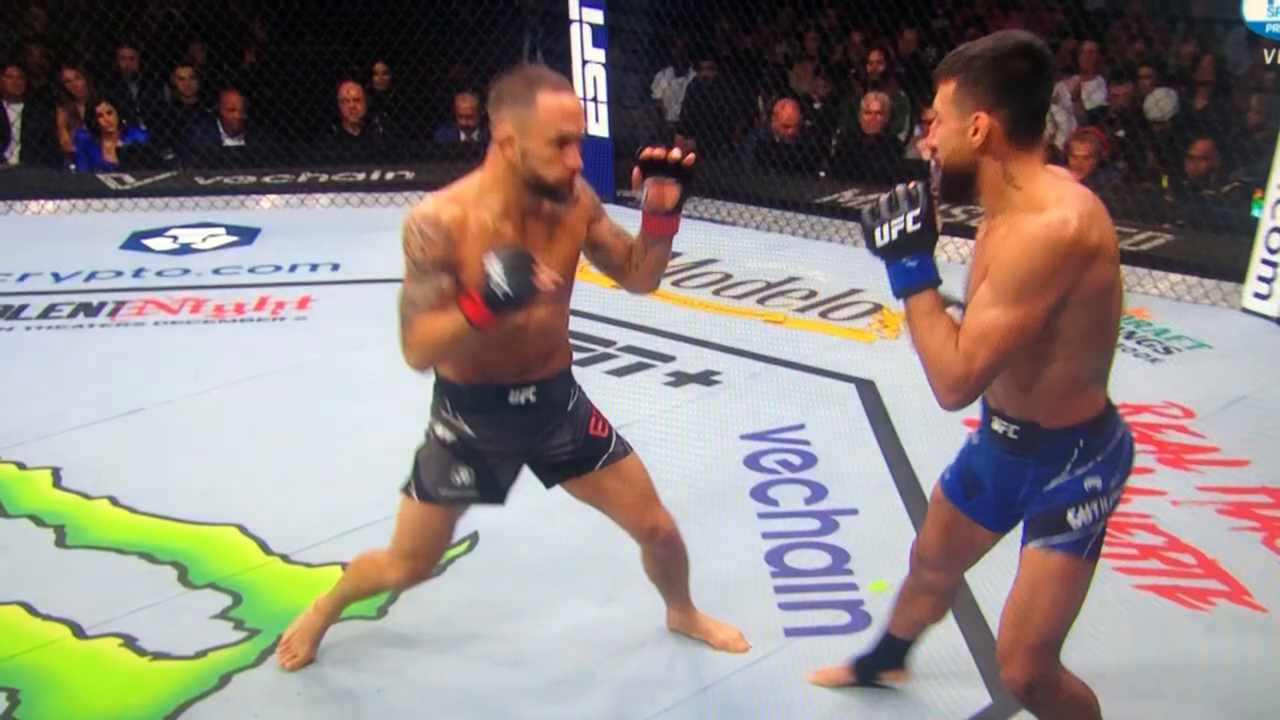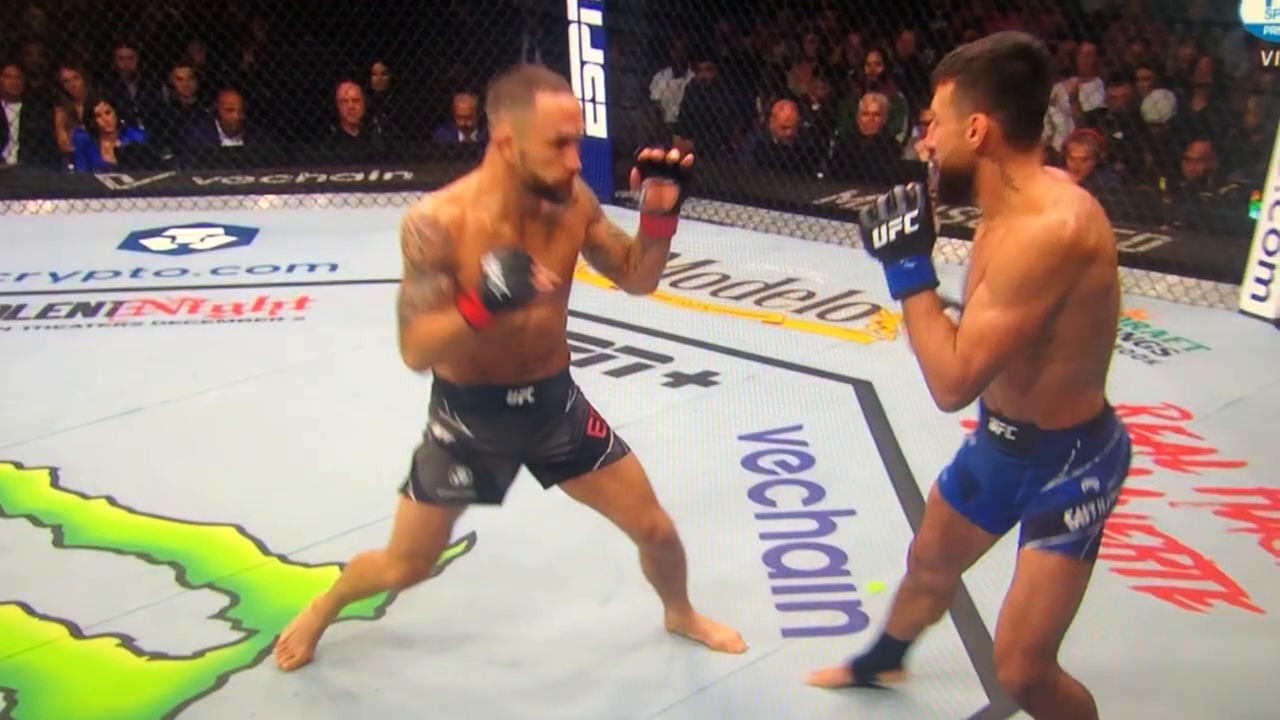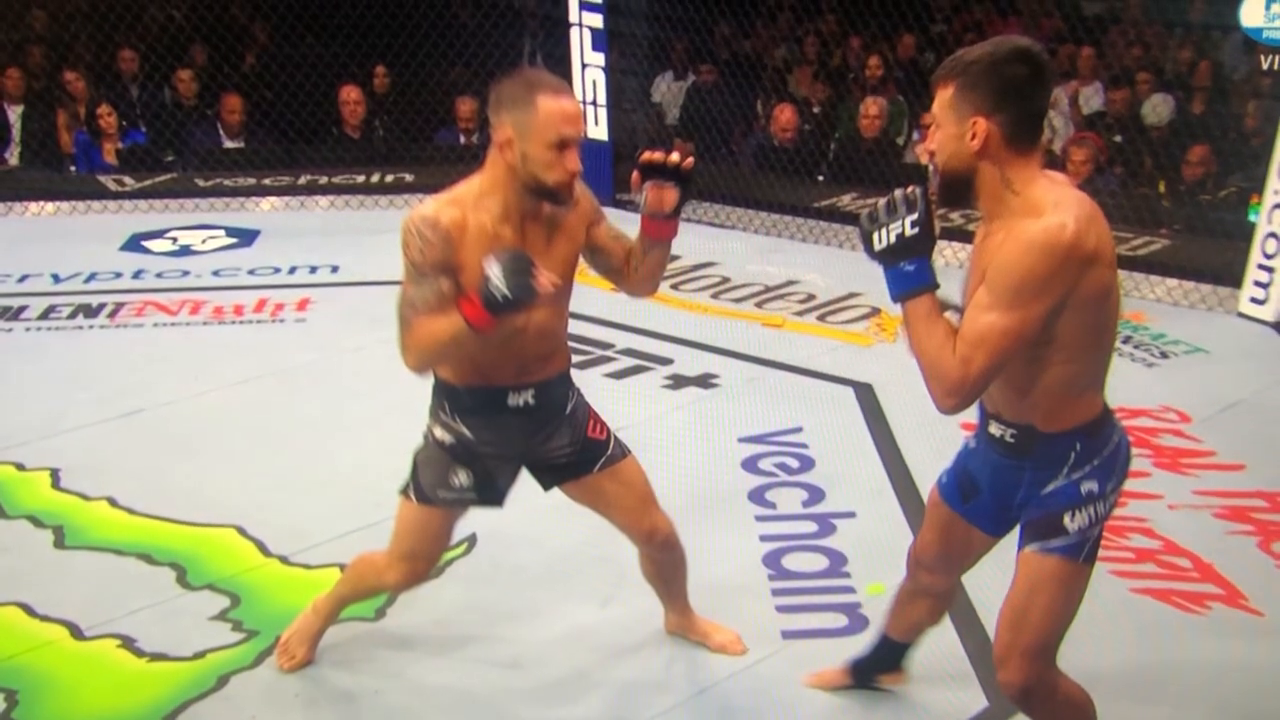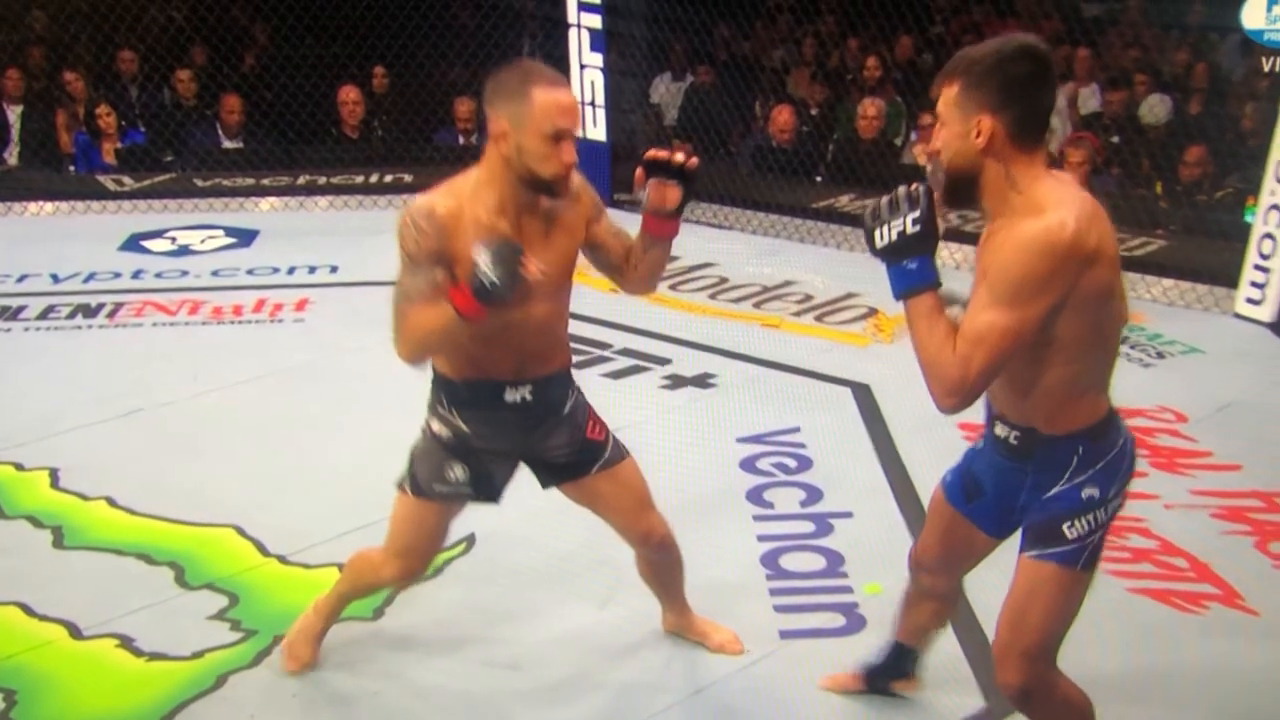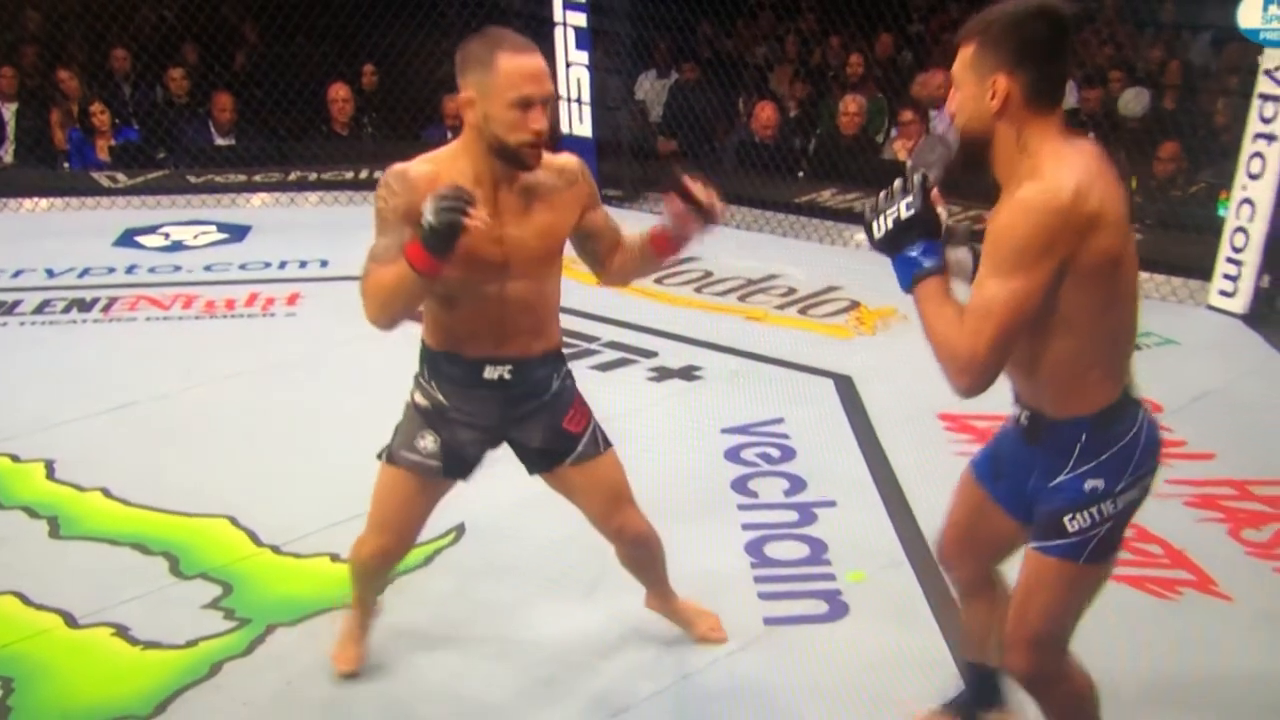
dt=0.3s
person 1, frame 1
left shoulder: (1052, 225)
right shoulder: (1019, 198)
left elbow: (955, 380)
left wrist: (909, 265)
left hip: (1071, 460)
right hip: (1002, 437)
right knee: (932, 560)
right ankle: (885, 658)
person 1, frame 2
left shoulder: (1050, 227)
right shoulder: (1018, 199)
left elbow: (953, 381)
left wrist: (908, 266)
left hip: (1067, 460)
right hip: (1000, 437)
right knee: (929, 561)
right ankle: (883, 658)
person 1, frame 3
left shoulder: (1049, 230)
right shoulder: (1013, 205)
left elbow: (953, 385)
left wrist: (907, 269)
left hip: (1067, 463)
right hip: (1000, 440)
right knee: (929, 563)
right ankle: (881, 661)
person 1, frame 4
left shoulder: (1050, 229)
right shoulder: (1023, 203)
left elbow: (953, 385)
left wrist: (911, 268)
left hip: (1073, 465)
right hip: (1007, 443)
right knee: (931, 564)
person 1, frame 5
left shoulder: (1046, 198)
right shoulder: (1071, 161)
left elbow: (970, 368)
left wrist: (916, 257)
right wrist: (970, 261)
left hip: (1092, 453)
right hip: (1042, 430)
left knee: (1031, 656)
right knee: (960, 555)
person 2, frame 1
left shoulder: (575, 200)
right shoulder: (438, 222)
left elbow: (639, 277)
right elbow: (417, 350)
left wrist: (662, 212)
right wrist: (485, 302)
left hip: (557, 400)
right hip: (470, 414)
left knee: (657, 529)
right knee: (406, 566)
left ankle: (683, 612)
right ankle: (323, 609)
person 2, frame 2
left shoulder: (573, 201)
right shoulder: (436, 223)
left elbow: (637, 279)
right elbow: (415, 351)
left wrist: (659, 214)
right wrist: (484, 304)
left hip: (554, 401)
right hip: (468, 414)
left knee: (655, 529)
right knee: (403, 567)
left ankle: (681, 614)
right ankle: (321, 609)
person 2, frame 3
left shoulder: (574, 204)
right shoulder: (438, 225)
left elbow: (638, 282)
right elbow: (416, 353)
left wrist: (660, 216)
right wrist: (485, 306)
left hip: (555, 403)
right hip: (470, 416)
left knee: (656, 532)
right knee: (405, 567)
left ankle: (681, 615)
right ankle: (320, 611)
person 2, frame 4
left shoulder: (573, 198)
right shoulder: (435, 217)
left elbow: (636, 279)
right elbow: (410, 344)
left wrist: (662, 215)
right wrist: (476, 294)
left hip: (554, 400)
right hip: (468, 411)
left knee: (651, 533)
right knee: (401, 562)
left ankle: (679, 614)
right ankle: (322, 610)
person 2, frame 5
left shoulder: (567, 177)
right shoulder: (413, 184)
left elbow: (614, 262)
right elbow: (380, 311)
left wrist: (674, 231)
right wrist: (426, 247)
left hip: (541, 382)
right hip: (450, 385)
left knee: (628, 528)
right knee: (381, 544)
left ankle: (665, 598)
right ankle: (359, 617)
